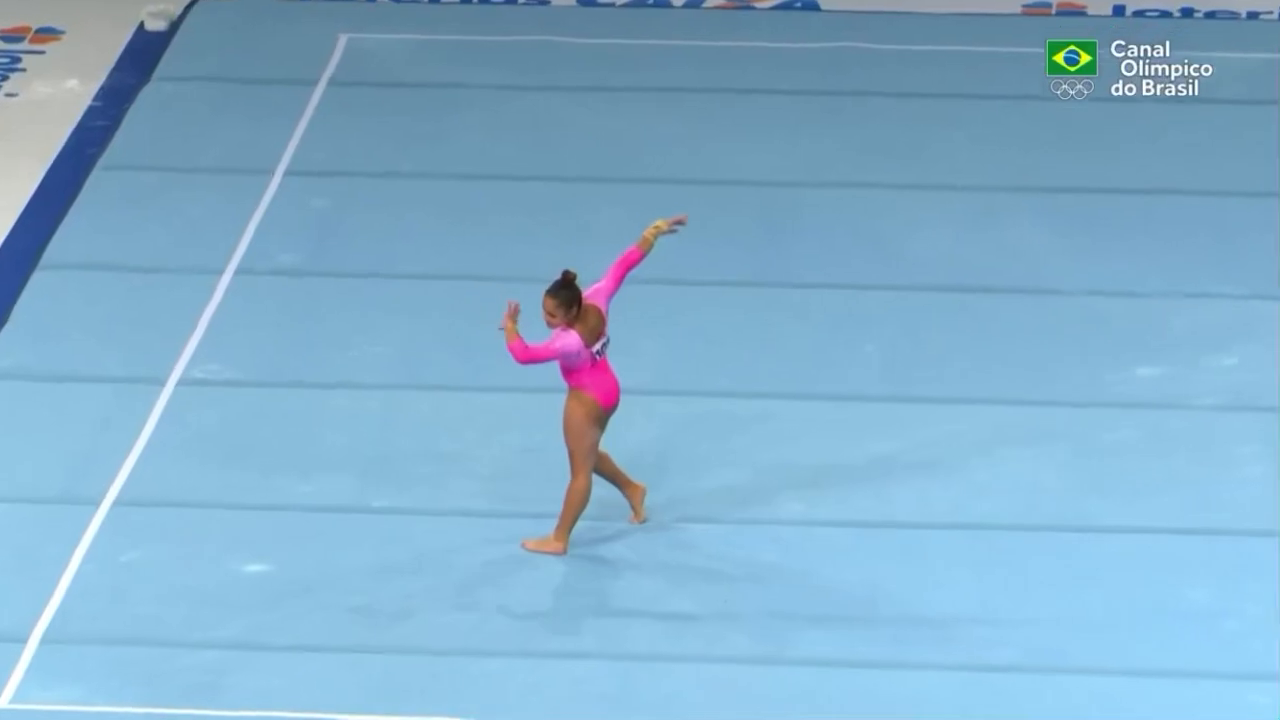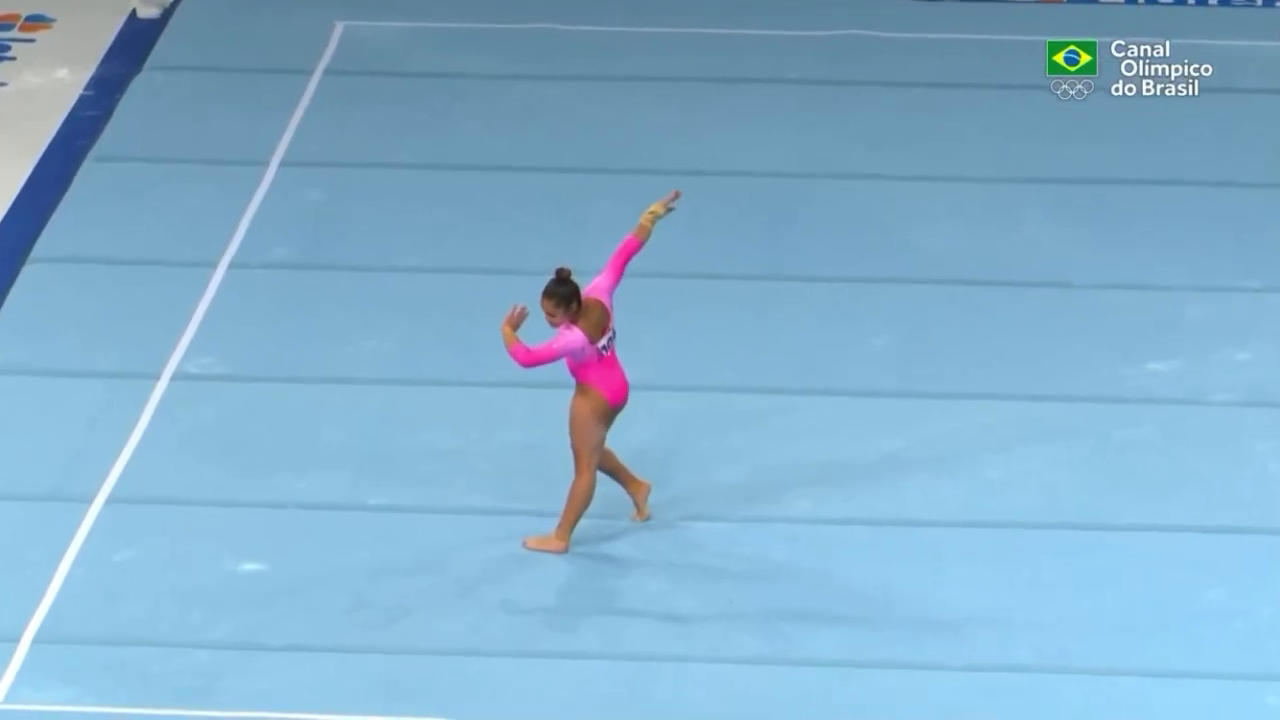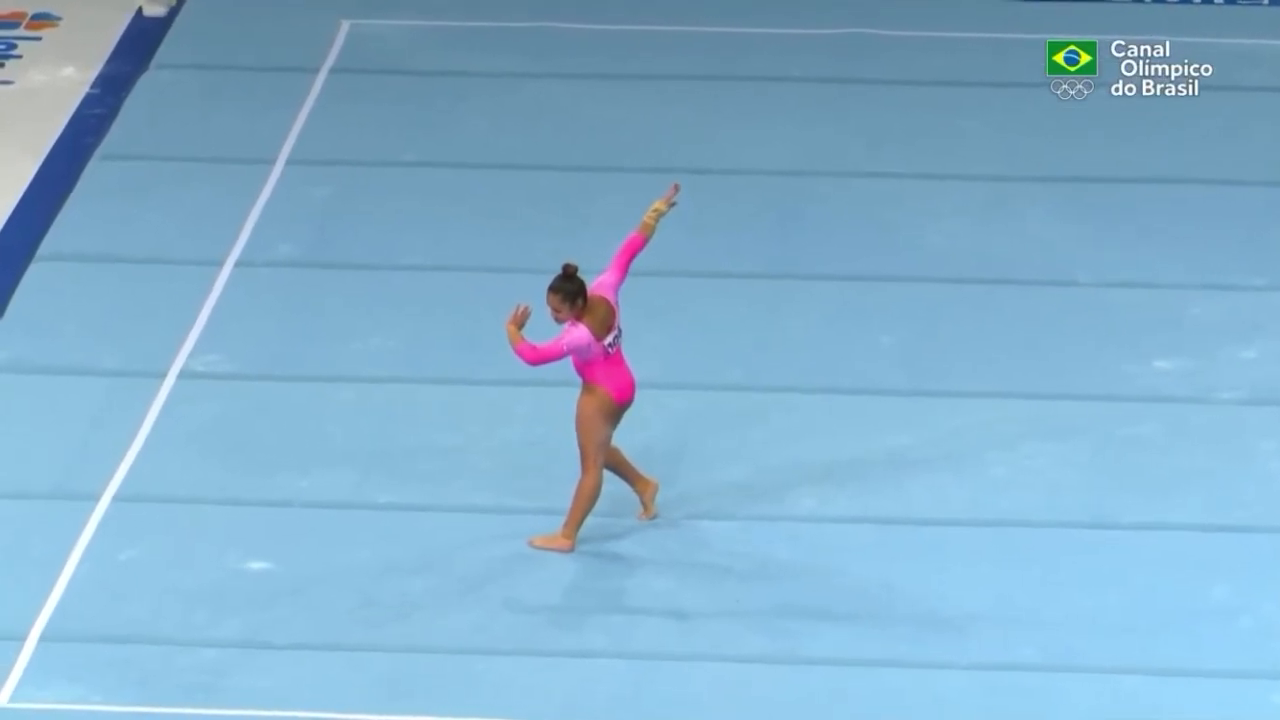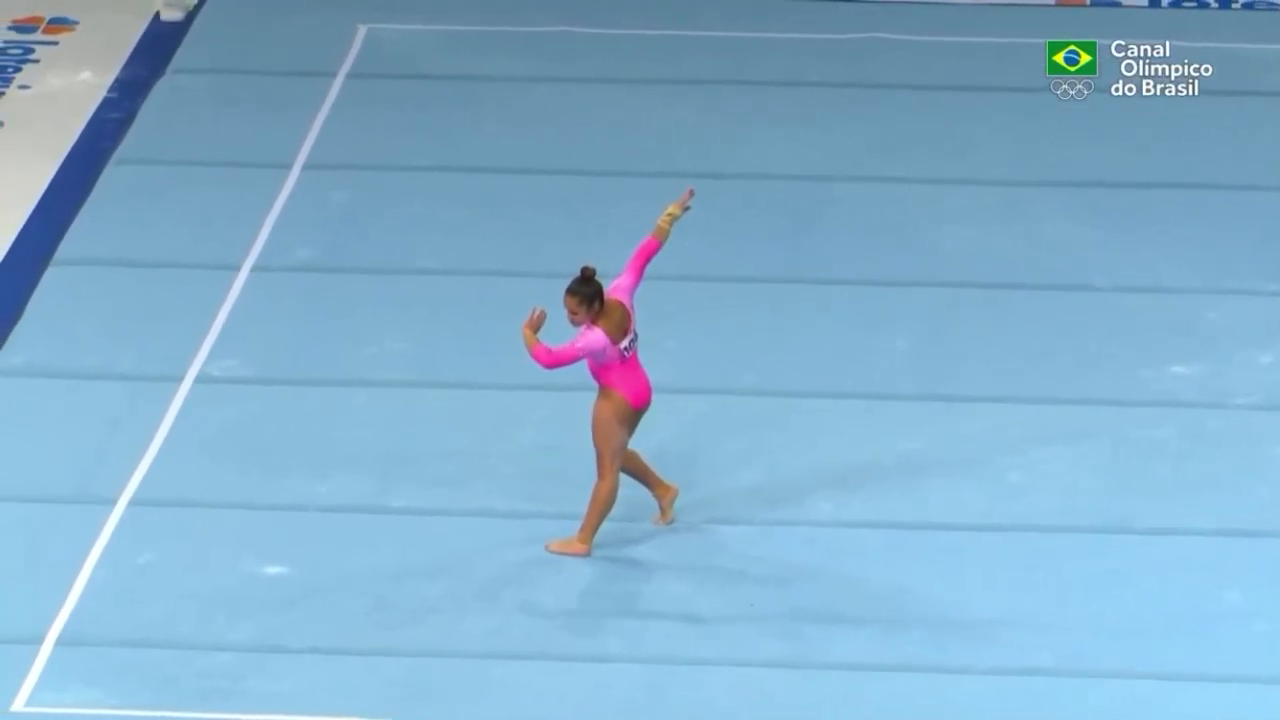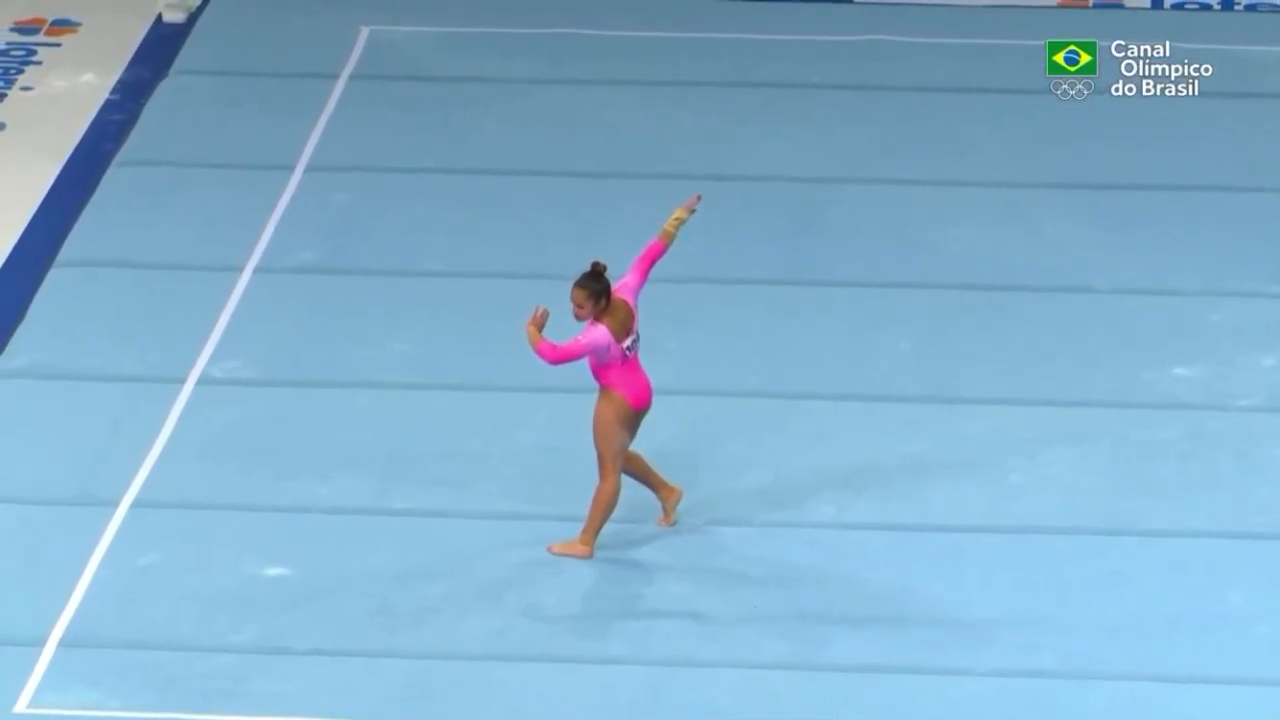
dt=0.7s
person 1, frame 1
left shoulder: (570, 341)
right shoulder: (596, 300)
left elbow: (523, 354)
right elbow: (623, 264)
left wrist: (510, 327)
right wrist: (654, 232)
left hip: (588, 401)
right hip: (606, 391)
left knee: (580, 471)
right knee: (588, 455)
left ankle: (558, 539)
right ankle: (632, 489)
person 1, frame 2
left shoulder: (573, 338)
right shoulder: (599, 294)
left elbow: (526, 358)
right elbow: (623, 255)
left wrist: (507, 331)
right wrist: (650, 217)
left hip: (595, 396)
right hip: (616, 387)
left knee: (585, 467)
right knee: (593, 451)
left ankle: (560, 537)
right ankle: (635, 485)
person 1, frame 3
left shoulder: (578, 336)
right shoulder: (604, 292)
left elbow: (532, 356)
right elbow: (627, 252)
left wrist: (512, 330)
right wrist: (654, 215)
left hip: (601, 395)
right hip: (622, 385)
left knee: (591, 466)
right knee: (599, 450)
left ankle: (566, 536)
right ankle: (643, 485)
person 1, frame 4
left shoulder: (595, 339)
right shoulder: (620, 296)
left elbow: (549, 359)
right elbow: (642, 256)
left wrist: (528, 334)
right wrist: (668, 219)
left hip: (617, 399)
right hip: (638, 390)
left knee: (607, 471)
right knee: (617, 454)
left ankle: (582, 541)
right ankle: (662, 489)
person 1, frame 5
left shoulder: (598, 335)
right shoulder: (625, 295)
left elbow: (553, 355)
right elbow: (649, 256)
left wrist: (532, 331)
right wrist: (677, 219)
left hip: (618, 399)
right hip: (639, 391)
left knee: (609, 472)
right knee: (618, 456)
left ankle: (584, 542)
right ankle: (667, 491)
